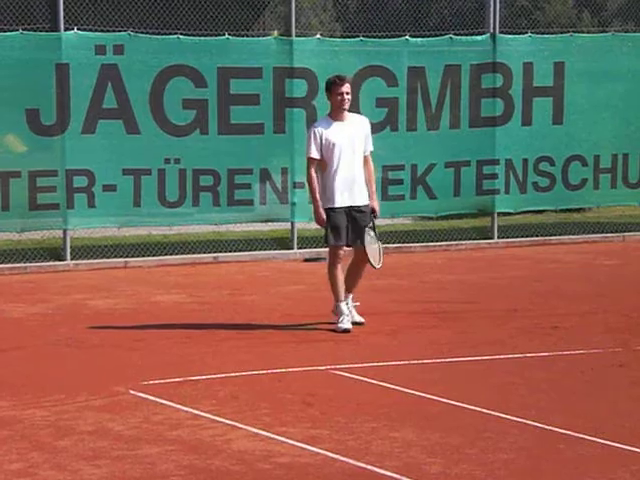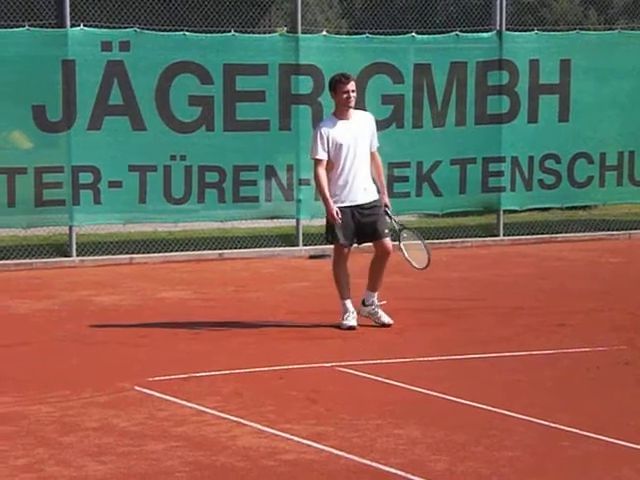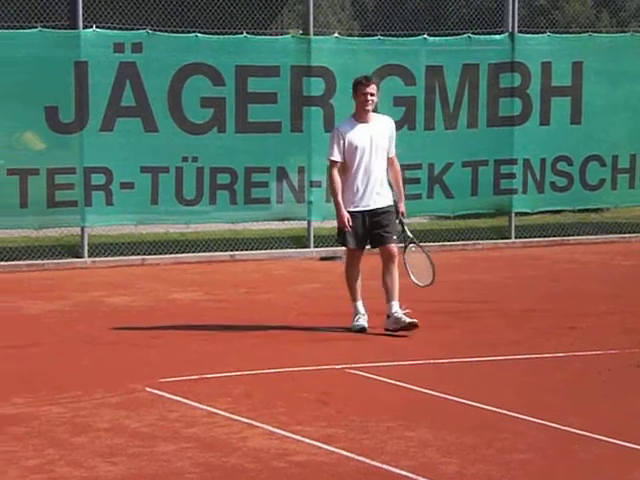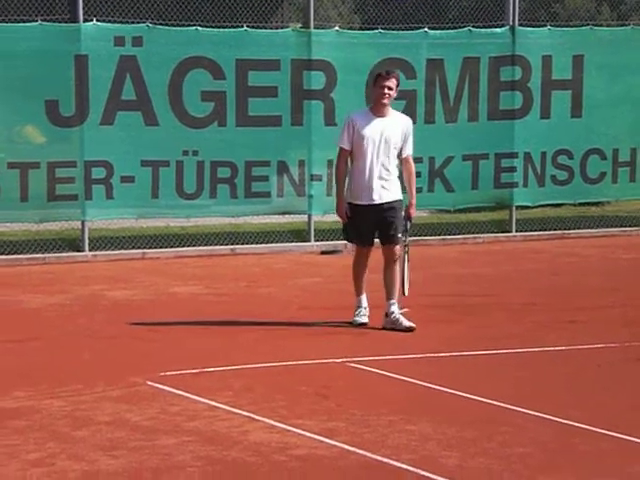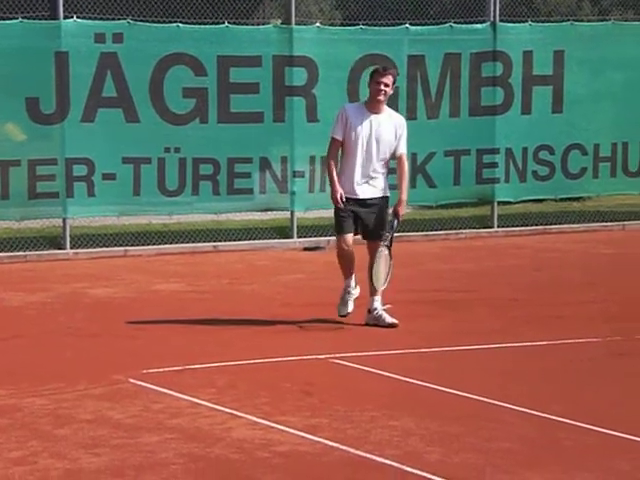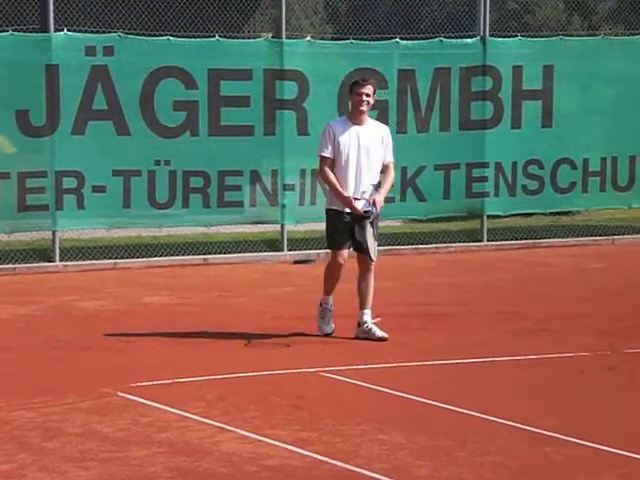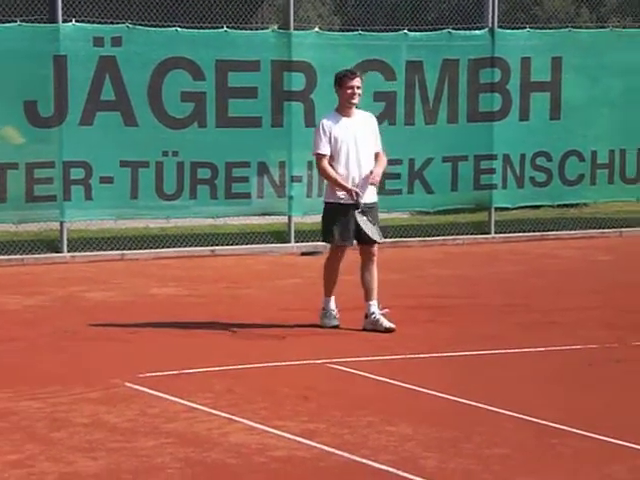
dt=0.3s
person 1, frame 1
left shoulder: (362, 123)
right shoulder: (319, 129)
left elbow: (367, 161)
right elbow: (312, 169)
left wrist: (373, 196)
right wrist: (317, 205)
left hip: (360, 201)
right hip: (334, 203)
left knee: (363, 255)
right knee: (337, 255)
left ankle: (346, 302)
right ankle: (342, 311)
person 1, frame 2
left shoulder: (367, 120)
right shoulder: (324, 129)
right elbow: (319, 169)
left wrist: (384, 192)
right wrist: (328, 204)
left hip: (369, 199)
right hip: (341, 203)
left knee: (385, 248)
right knee: (341, 254)
left ankle: (369, 303)
right ankle: (348, 310)
person 1, frame 3
left shoulder: (387, 124)
right shoulder: (342, 130)
left elbow: (392, 163)
right elbow: (334, 171)
left wrist: (401, 199)
right wrist: (339, 208)
left hip: (383, 203)
right hip: (354, 207)
left knee: (391, 254)
right knee: (353, 257)
left ankle: (393, 314)
right ankle: (359, 312)
person 1, frame 4
left shoulder: (404, 122)
right shoulder: (355, 120)
left elbow: (407, 162)
right elbow: (342, 160)
left wrist: (412, 200)
right wrist: (340, 197)
left hip: (391, 199)
right hip: (358, 200)
left knee: (393, 254)
right knee: (362, 254)
left ankle: (392, 313)
right ankle: (361, 305)
person 1, frame 5
left shoulder: (397, 121)
right shoulder: (348, 112)
left elbow: (401, 161)
right elbow: (333, 151)
left wrist: (402, 198)
right wrist: (334, 184)
left hip: (377, 195)
right hip: (347, 194)
left knee: (376, 249)
right knee: (345, 245)
left ankle: (375, 308)
right ankle: (349, 286)
person 1, frame 6
left shoulder: (382, 131)
right shoulder: (333, 128)
left elbow: (389, 169)
right elbow: (324, 168)
left wrist: (381, 194)
right wrist: (345, 196)
left hip: (368, 209)
right hip: (339, 208)
left knee: (368, 263)
right knee: (338, 259)
left ankle: (365, 322)
right ankle: (326, 303)
person 1, frame 7
left shoulder: (369, 120)
right shoulder: (326, 124)
left elbow: (380, 156)
right elbow: (322, 165)
left wrist: (377, 171)
right wrist: (345, 187)
left hip: (368, 200)
right hip: (338, 201)
left knee: (370, 254)
right knee: (337, 253)
left ankle: (372, 313)
right ankle: (328, 307)
